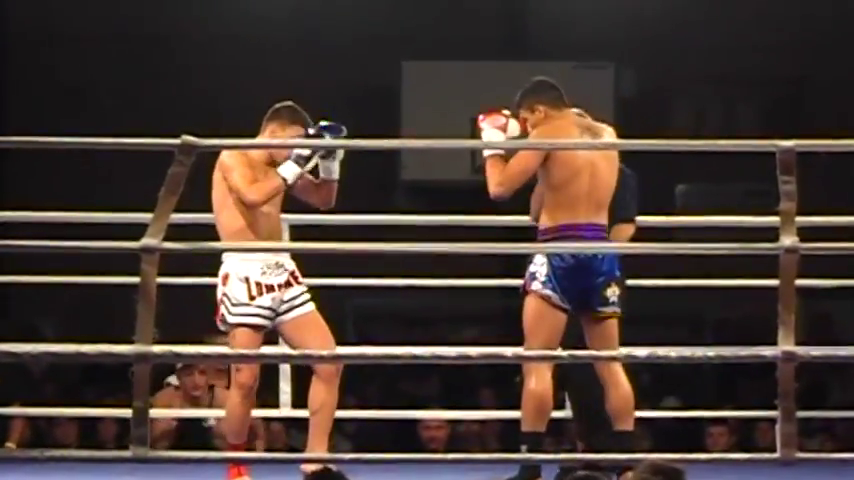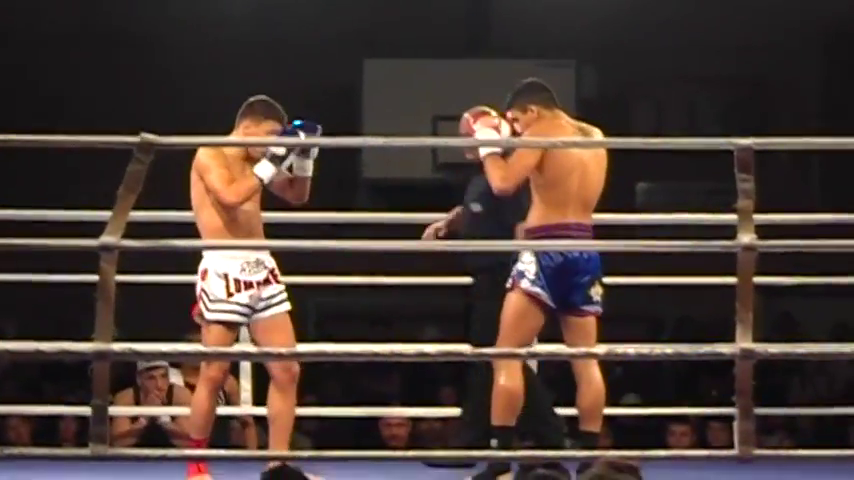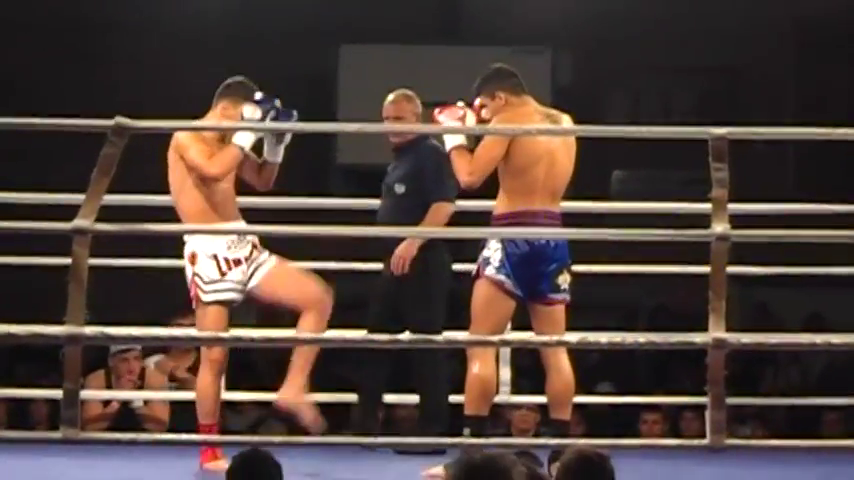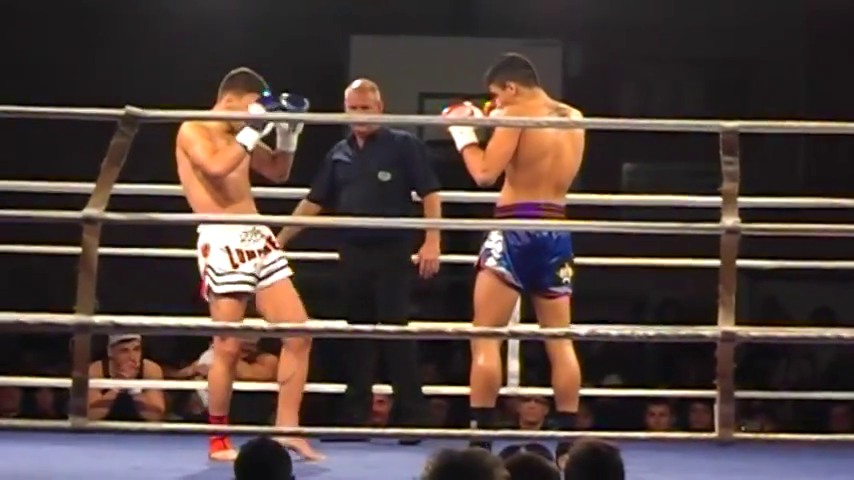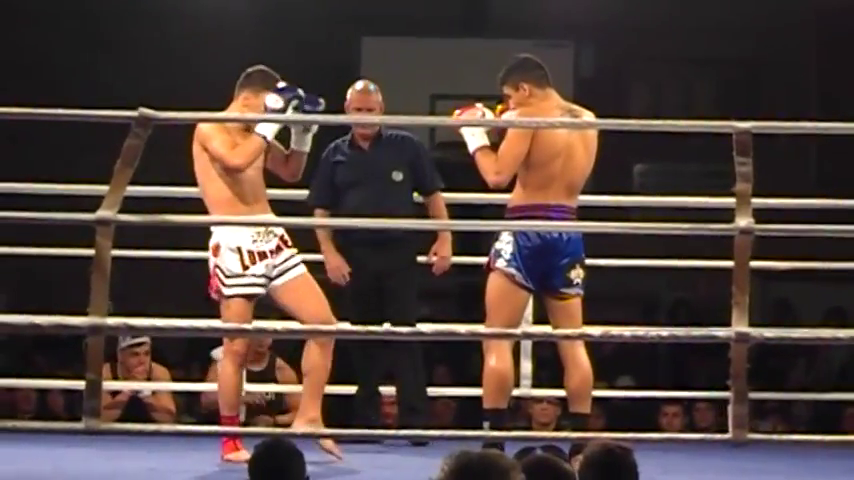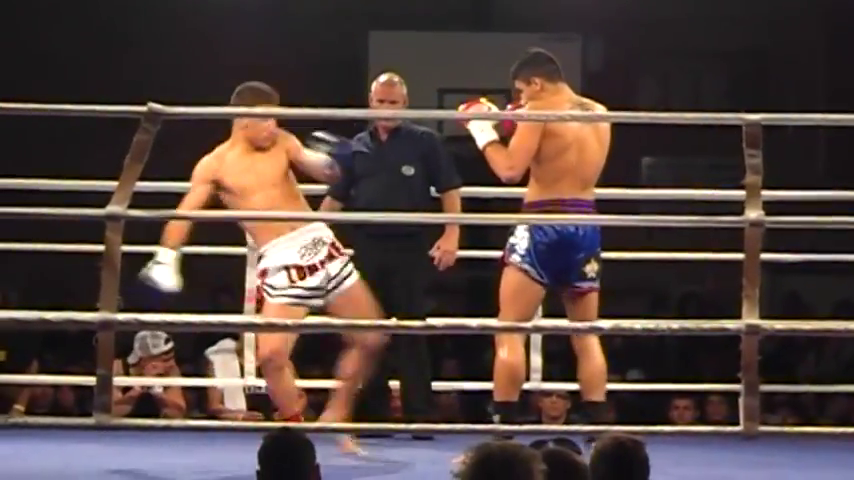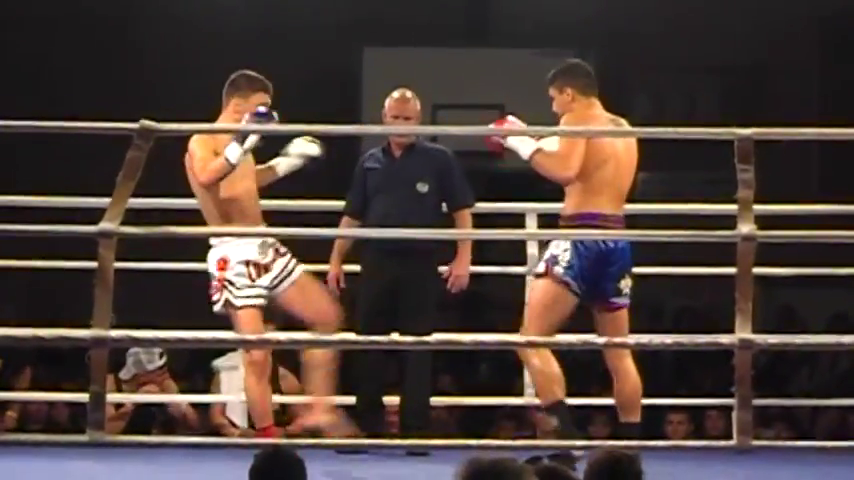
dt=0.5s
person 1, frame 1
left shoulder: (547, 135)
right shoulder: (606, 135)
left elbow: (499, 188)
left wrist: (490, 139)
right wrist: (514, 137)
left hip: (560, 253)
right hip: (600, 252)
left knee: (537, 363)
right knee: (610, 363)
person 1, frame 2
left shoulder: (541, 132)
right shoulder: (594, 137)
left elbow: (503, 182)
left wrist: (487, 137)
right wrist: (505, 135)
left hip: (546, 252)
right hip: (584, 251)
left knee: (508, 357)
right knee: (585, 360)
person 1, frame 3
left shoulder: (509, 120)
right shoulder: (564, 124)
left elbow: (470, 176)
left wrist: (453, 131)
right wrist: (481, 126)
left hip: (513, 239)
right hip: (552, 239)
left knee: (481, 346)
right knee: (554, 349)
person 1, frame 4
left shoulder: (516, 114)
right shoulder: (574, 119)
left elbow: (485, 173)
left wrist: (463, 129)
right wrist: (493, 122)
left hip: (516, 231)
right hip: (556, 232)
left knee: (485, 339)
right knee: (560, 342)
left ankle: (480, 442)
person 1, frame 5
left shoulder: (529, 116)
right shoulder: (587, 121)
left elbow: (498, 175)
left wrist: (475, 132)
left hip: (527, 231)
right hip: (567, 233)
left knee: (497, 341)
right knee: (572, 343)
left ankle: (493, 443)
person 1, frame 6
left shoulder: (540, 112)
right shoulder: (599, 116)
left elbow: (510, 170)
left wrist: (481, 127)
right wrist: (516, 121)
left hip: (543, 228)
right hip: (584, 227)
left knee: (510, 335)
right knee: (587, 338)
person 1, frame 7
left shoulder: (578, 119)
right shoulder: (624, 131)
left elbow: (565, 173)
left wrist: (522, 142)
right wrist: (553, 148)
left hip: (578, 240)
right hip: (615, 240)
left knee: (532, 342)
right knee: (618, 352)
left ankle: (565, 435)
person 2, frame 1
left shoulder: (282, 165)
right shoulder: (233, 157)
left elbow: (324, 199)
right elbow: (253, 197)
left wrist: (328, 158)
right wrist: (295, 162)
left hip: (283, 273)
right hip: (244, 276)
left knee: (329, 364)
right knee: (245, 379)
person 2, frame 2
left shoulder: (257, 161)
right shoulder: (209, 156)
left elbow: (297, 195)
right elbow: (230, 197)
left wrist: (302, 157)
right wrist: (272, 160)
left hip: (262, 269)
right hip: (224, 272)
left knee: (286, 371)
right knee: (213, 374)
person 2, frame 3
left shoulder: (222, 140)
right shoulder: (187, 138)
left elbow: (262, 181)
right elbow: (209, 170)
left wrist: (274, 140)
right wrist: (247, 130)
left hip: (242, 242)
right hip: (207, 251)
left knee: (319, 298)
right knee: (213, 356)
left ankle: (294, 389)
right ankle: (210, 449)
person 2, frame 4
left shoulder: (239, 135)
right shoulder: (193, 131)
left elbow: (278, 172)
right elbow: (216, 168)
left wrist: (287, 131)
right wrist: (255, 129)
left hip: (259, 238)
right hip: (222, 244)
left knee: (298, 336)
right knee: (228, 347)
left ankle: (286, 427)
right ankle: (219, 440)
person 2, frame 5
left shoulder: (257, 133)
right shoulder: (210, 129)
left elbow: (291, 171)
right elbow: (237, 161)
left wrist: (302, 130)
right wrist: (272, 120)
left hip: (274, 240)
right hip: (236, 245)
left knee: (323, 325)
right knee: (237, 348)
left ankle: (308, 419)
right ankle: (230, 441)
person 2, frame 6
left shoulder: (282, 142)
right shoulder: (214, 164)
left elbow: (324, 172)
right elbow: (184, 215)
left wrist: (325, 156)
right wrist: (165, 261)
left hip: (320, 246)
right hip: (281, 263)
left knee: (371, 340)
right knee: (271, 354)
left ankle: (336, 415)
person 2, frame 7
left shoulder: (242, 138)
right shoulder: (203, 142)
right elbow: (207, 180)
left wrist: (294, 155)
right wrist: (242, 142)
left hip: (266, 249)
right hip: (236, 258)
left knee: (327, 316)
right knee: (258, 356)
left ankle: (320, 408)
person 3, frame 1
left shoulder: (612, 174)
left elbow: (625, 225)
right elbow: (539, 218)
left knee: (592, 366)
right knee: (575, 368)
left ankle: (610, 444)
right ankle: (594, 445)
person 3, frame 2
right shoulder: (476, 179)
left elbow: (525, 223)
right wrist: (447, 223)
left hip: (501, 280)
right hip: (486, 280)
left knee: (486, 358)
left ankle: (474, 442)
right ankle: (550, 440)
person 3, frame 3
left shoulder: (431, 154)
right shoulder: (398, 159)
left elbow: (443, 205)
left wrist: (412, 243)
left hip: (423, 264)
right hip: (396, 265)
left knee: (425, 347)
left ankle: (435, 430)
right ankle: (366, 425)
person 3, frame 4
left shoulder: (404, 145)
right shoulder: (339, 153)
left elbow: (430, 194)
right elbow: (314, 202)
left wrist: (432, 242)
right wrist: (279, 240)
left hip: (392, 252)
right hip: (354, 253)
right knee: (357, 334)
left ankle: (413, 416)
right ankle: (355, 417)
person 3, frame 5
left shoulder: (406, 146)
right shoulder: (335, 154)
left elbow: (432, 194)
right elbow: (321, 210)
left wrist: (444, 238)
right wrist: (329, 253)
left hip: (399, 252)
right hip: (355, 255)
right knee: (363, 337)
left ankle: (414, 420)
right ankle: (366, 420)
person 3, frame 6
left shoulder: (425, 141)
right shoulder: (357, 145)
left elbow: (450, 190)
right elbow: (336, 197)
left wrist: (451, 234)
left hip: (410, 246)
right hip: (368, 247)
left knee: (412, 329)
left ankle: (419, 415)
right ankle: (373, 413)
person 3, frame 7
left shoulder: (439, 158)
right shoulder: (370, 161)
left elbow: (461, 210)
right elbow: (352, 216)
left wrist: (463, 256)
right wrist: (336, 259)
left hip: (420, 264)
right hip: (377, 263)
left knee: (417, 347)
right knee: (368, 344)
left ankle: (416, 431)
right ankle: (368, 428)
